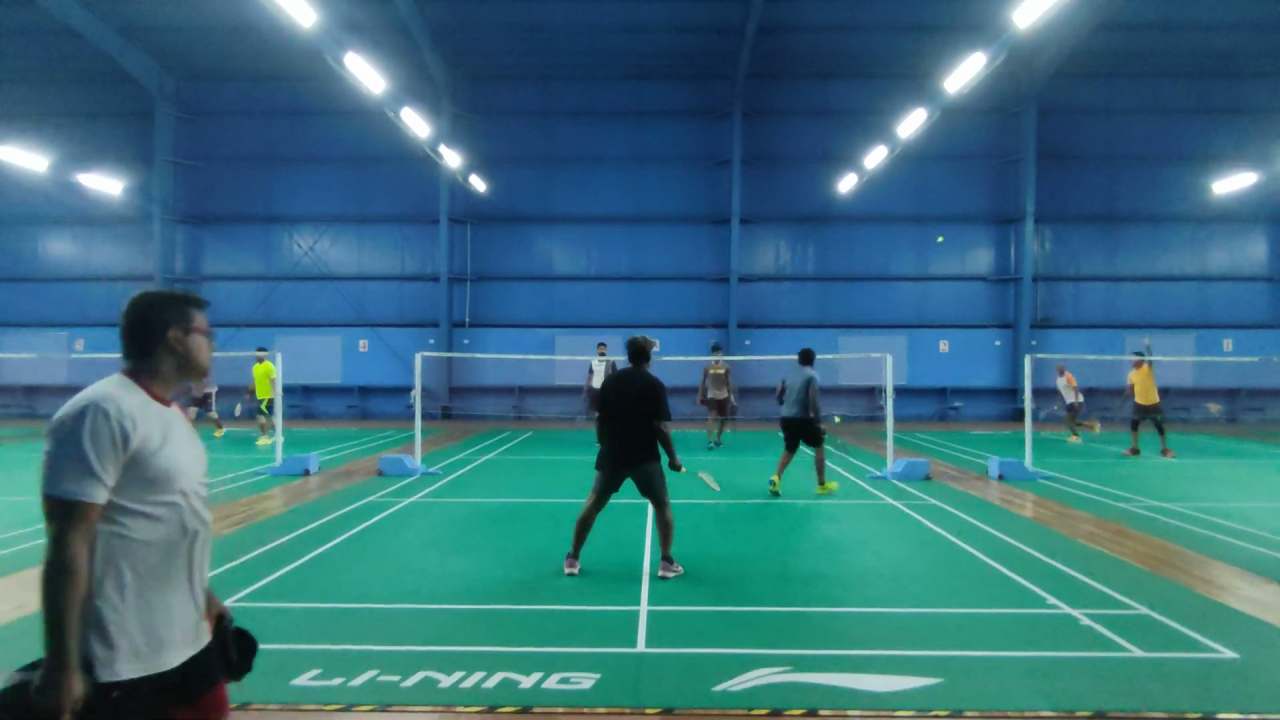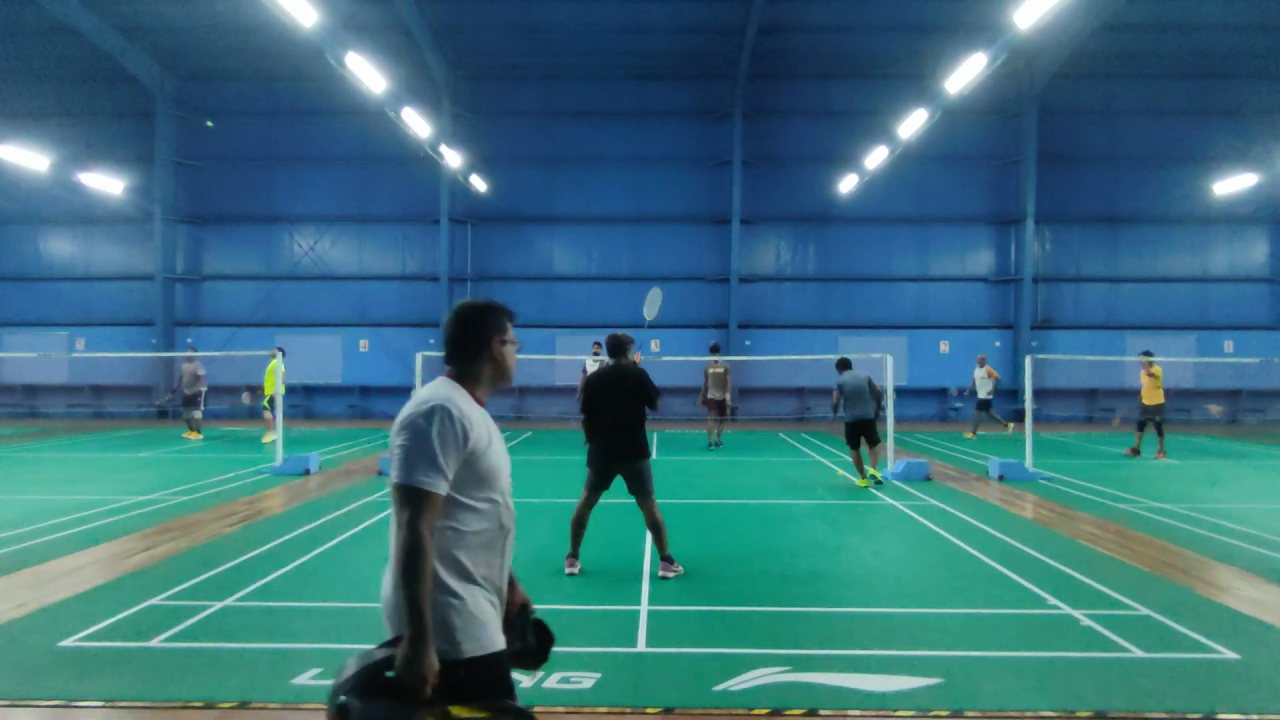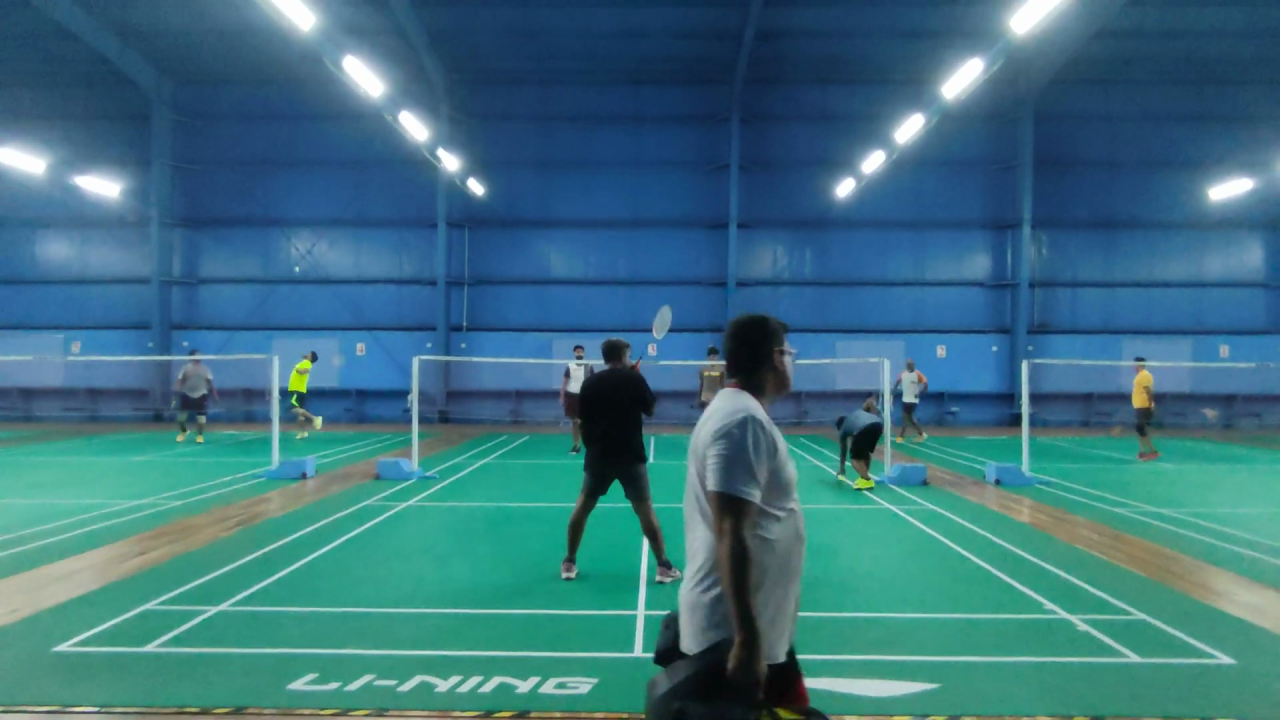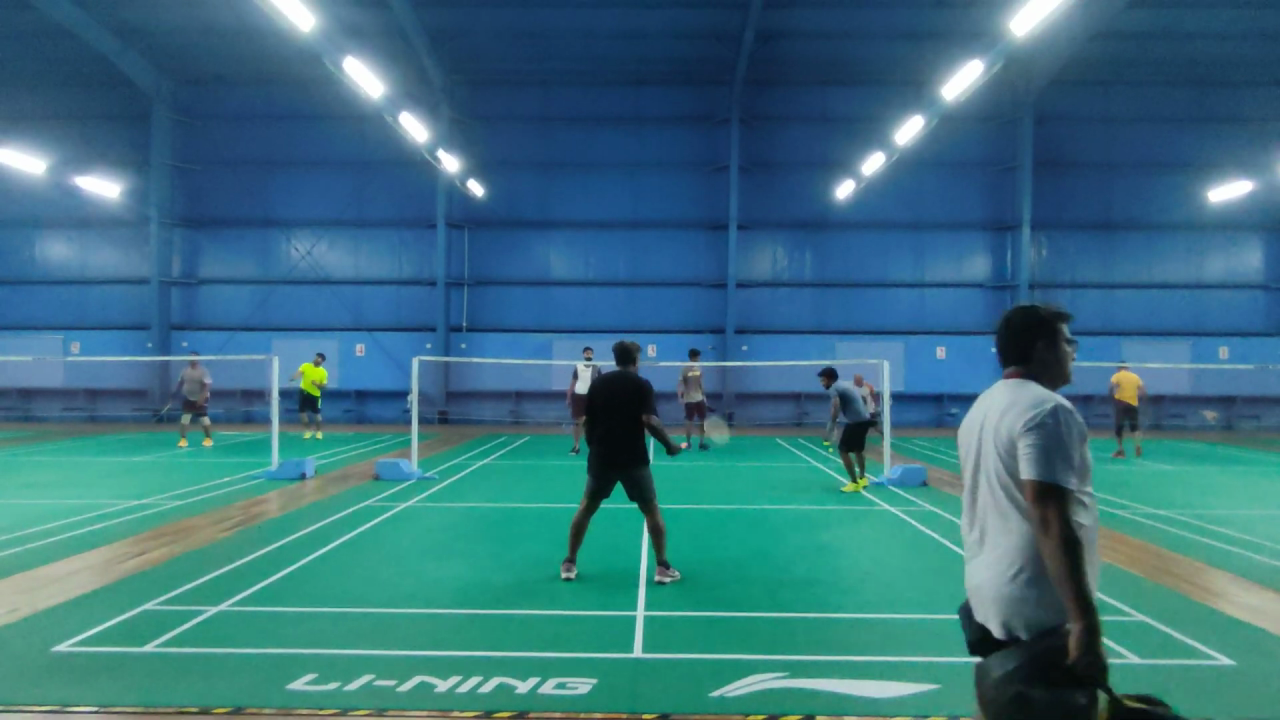
dt=0.7s
person 1, frame 1
left shoulder: (172, 412)
right shoulder: (102, 414)
right elbow: (68, 545)
left wrist: (205, 597)
right wrist: (61, 666)
right hip: (122, 653)
person 1, frame 2
left shoulder: (467, 410)
right shoulder: (441, 413)
right elbow: (415, 531)
left wrist: (508, 587)
right wrist: (418, 639)
left hip: (467, 615)
right hip: (452, 624)
person 1, frame 3
left shoulder: (731, 412)
right shoulder: (745, 423)
right elbow: (732, 537)
right wrist: (745, 642)
left hip: (756, 623)
right hip: (730, 626)
left knee: (792, 711)
person 1, frame 4
left shoulder: (982, 407)
right shoulder: (1049, 411)
right elbow: (1053, 524)
right wrist: (1086, 623)
left hip: (989, 594)
right hip: (1039, 607)
person 2, frame 1
left shoulder: (611, 381)
right shoulder: (655, 385)
left elbow: (599, 419)
right elbow: (661, 427)
right wrist: (672, 457)
left hip: (612, 456)
right hip: (644, 457)
left knee: (593, 504)
right knee: (662, 506)
left ankle: (573, 558)
right ankle: (666, 562)
person 2, frame 2
left shoulder: (594, 379)
right shoulder: (638, 375)
left elbow: (586, 419)
right elbow: (655, 404)
left hip: (601, 452)
right hip: (634, 452)
left knee: (585, 503)
right knee: (649, 505)
left ankle: (572, 558)
right ankle: (666, 561)
person 2, frame 3
left shoulder: (590, 383)
right shoulder: (634, 379)
left elbow: (583, 421)
right elbow: (650, 410)
left hip: (599, 456)
right hip: (631, 457)
left knee: (582, 507)
right knee: (645, 510)
left ankle: (569, 563)
right ankle: (663, 566)
person 2, frame 4
left shoulder: (598, 384)
right shoulder: (642, 385)
left elbow: (587, 422)
right elbow: (649, 421)
right wrist: (668, 444)
left hip: (601, 459)
right hip: (634, 460)
left knee: (585, 509)
right knee: (652, 511)
left ankle: (569, 563)
right ankle: (662, 567)
